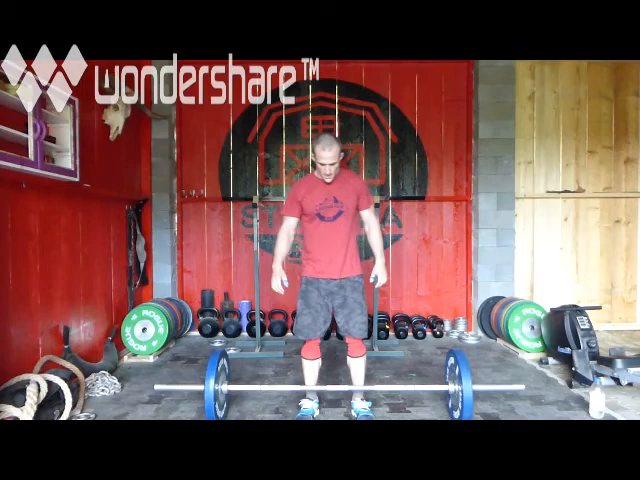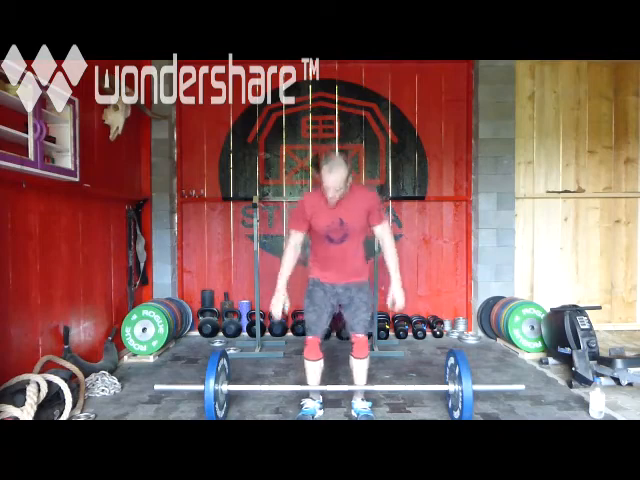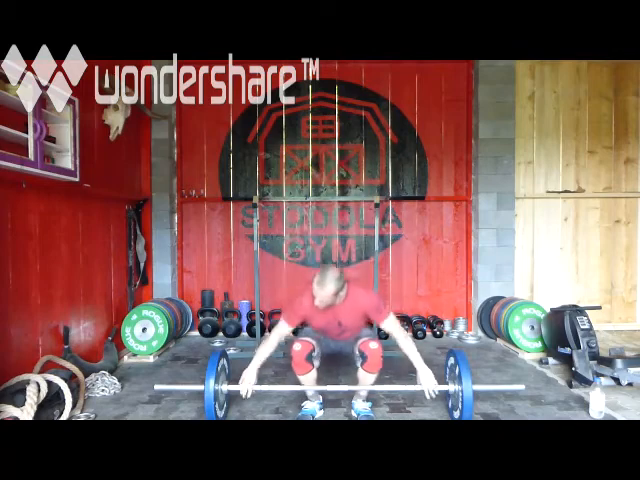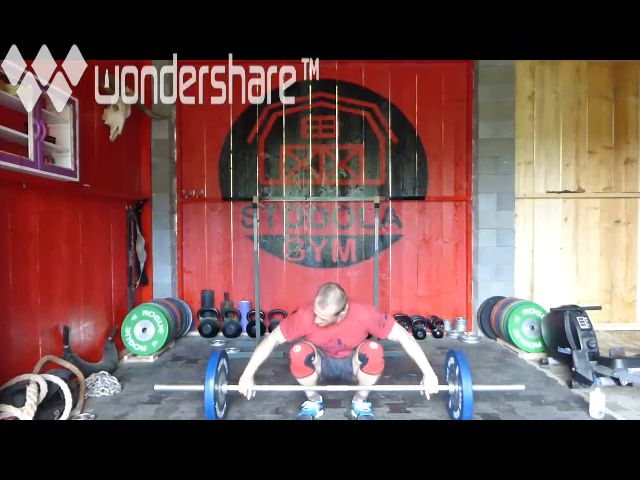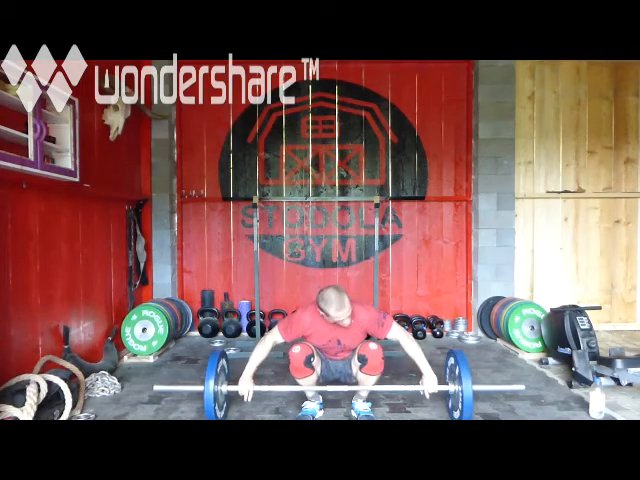
dt=0.5s
person 1, frame 1
left shoulder: (355, 184)
right shoulder: (300, 188)
left elbow: (371, 222)
right elbow: (288, 230)
left wrist: (380, 261)
right wrist: (276, 266)
left hip: (350, 277)
right hip: (314, 278)
left knee: (355, 338)
right knee: (311, 340)
left ankle: (358, 400)
right ankle: (310, 400)
person 1, frame 2
left shoulder: (367, 199)
right shoulder: (308, 203)
left elbow: (385, 238)
right elbow: (293, 245)
left wrist: (396, 282)
right wrist: (280, 288)
left hip: (356, 281)
right hip: (320, 281)
left knee: (360, 338)
right knee: (313, 339)
left ankle: (359, 400)
right ankle: (313, 400)
person 1, frame 3
left shoulder: (363, 298)
right shoulder: (306, 301)
left elbow: (398, 331)
right elbow: (277, 333)
left wrist: (422, 369)
right wrist: (252, 369)
left hip: (353, 338)
right hip: (320, 337)
left knee: (373, 349)
right knee: (299, 349)
left ankle: (360, 400)
right ankle: (313, 400)
person 1, frame 4
left shoulder: (364, 315)
right shoulder: (305, 316)
left elbow: (404, 337)
right elbow: (272, 339)
left wrist: (428, 374)
right wrist: (247, 375)
left hip: (352, 362)
right hip: (321, 362)
left knee: (374, 350)
right knee: (299, 352)
left ankle: (360, 401)
right ankle: (313, 401)
person 1, frame 5
left shoulder: (364, 314)
right shoulder: (305, 317)
left elbow: (403, 336)
right elbow: (269, 339)
left wrist: (428, 373)
right wrist: (246, 376)
left hip: (352, 365)
right hip: (320, 365)
left knee: (373, 351)
right knee: (297, 352)
left ankle: (360, 401)
right ankle: (313, 401)
